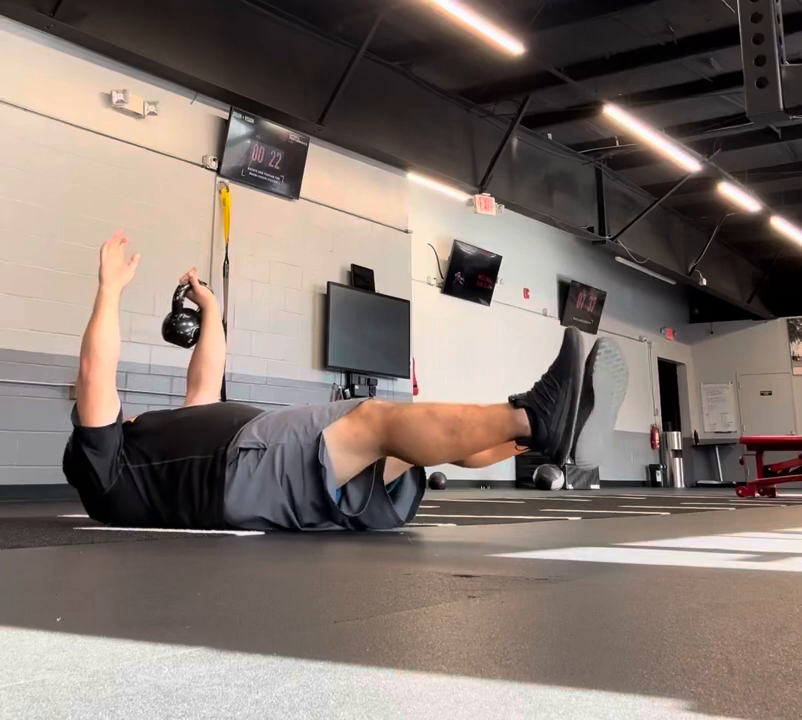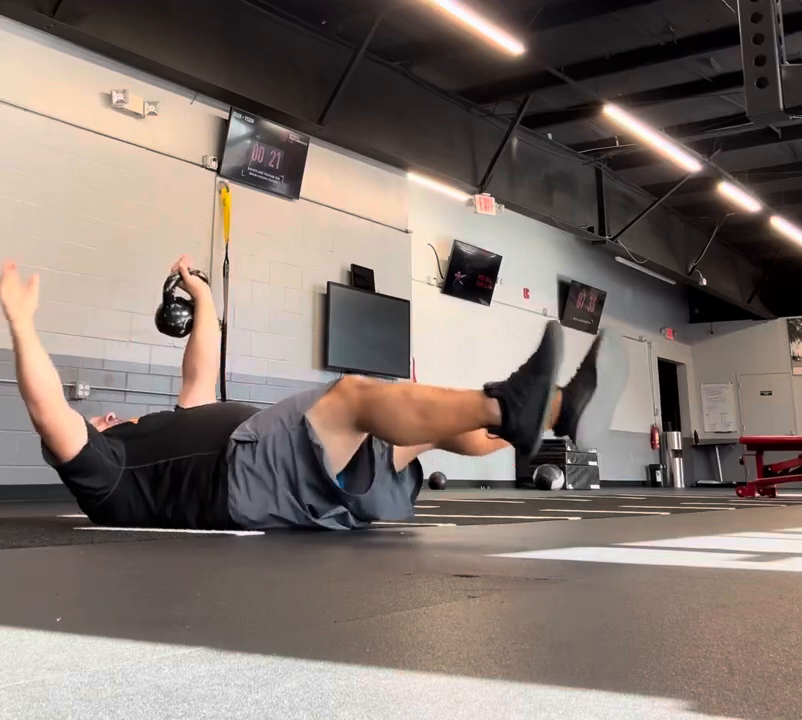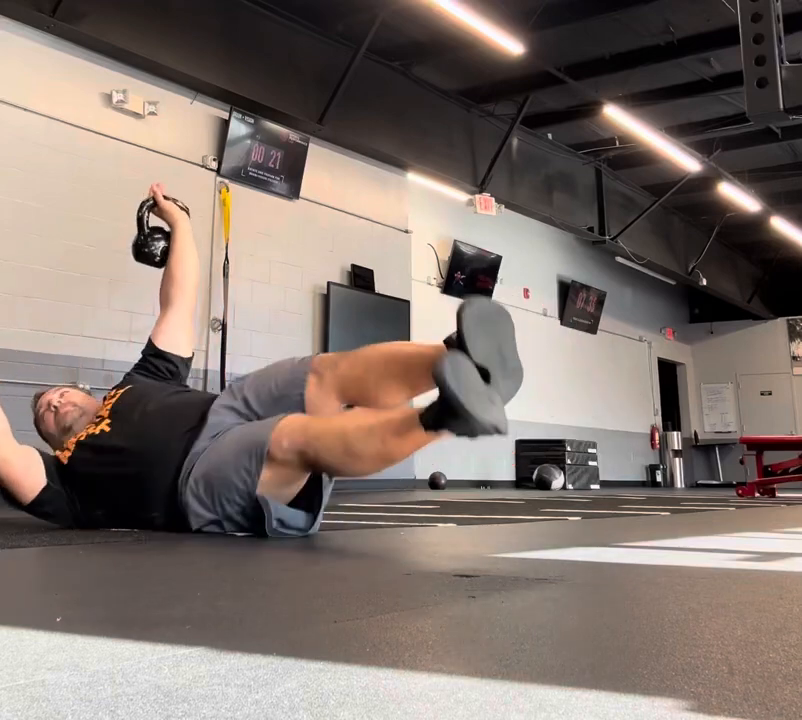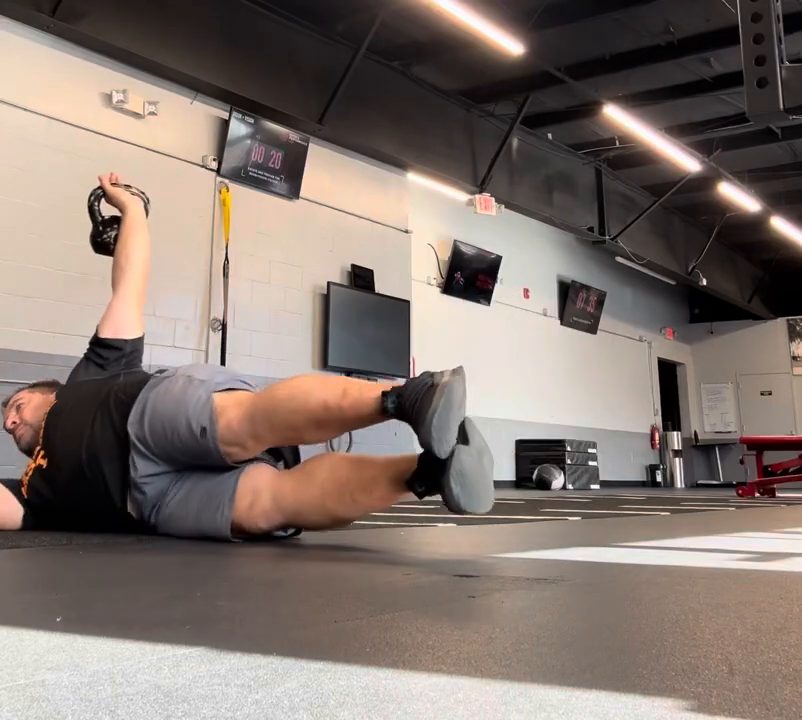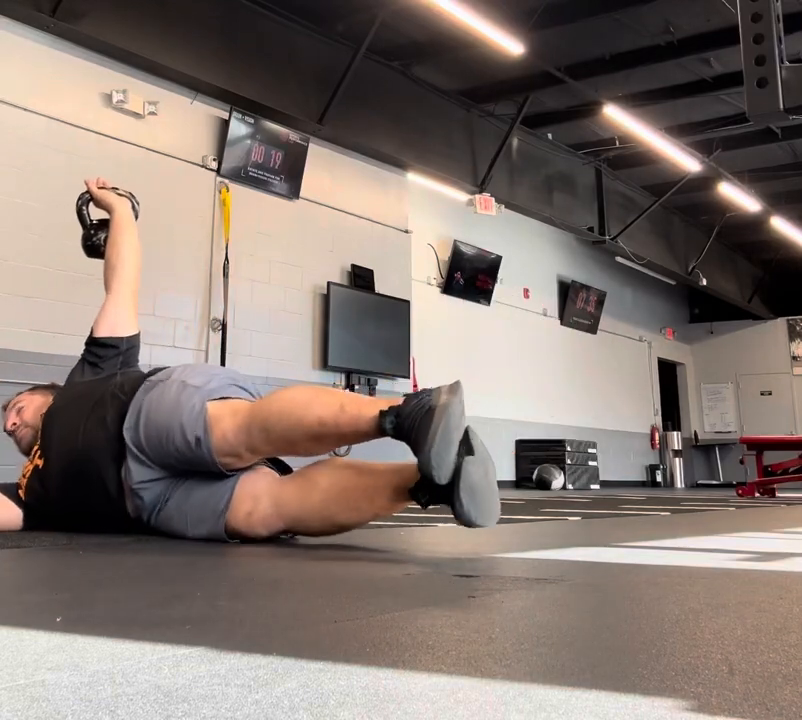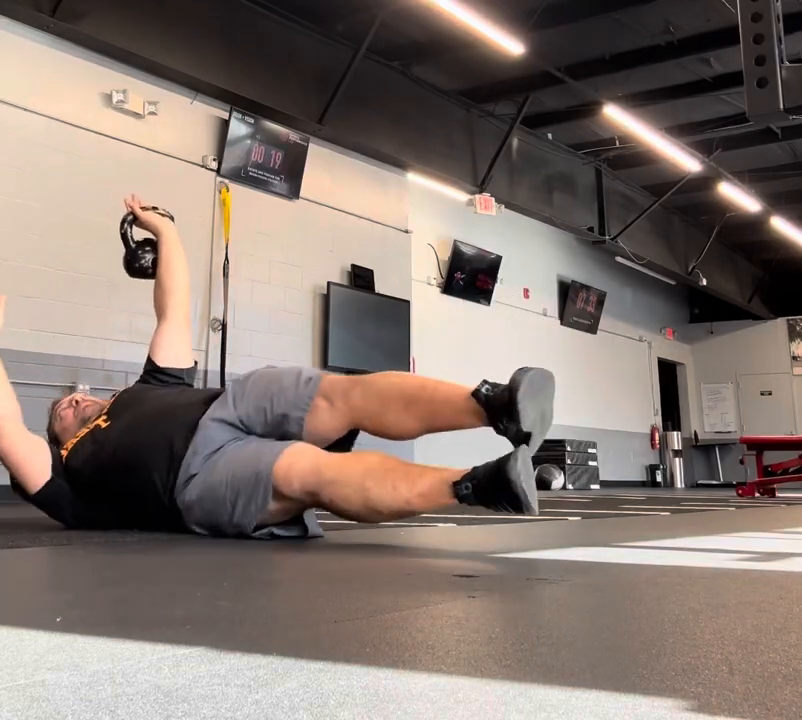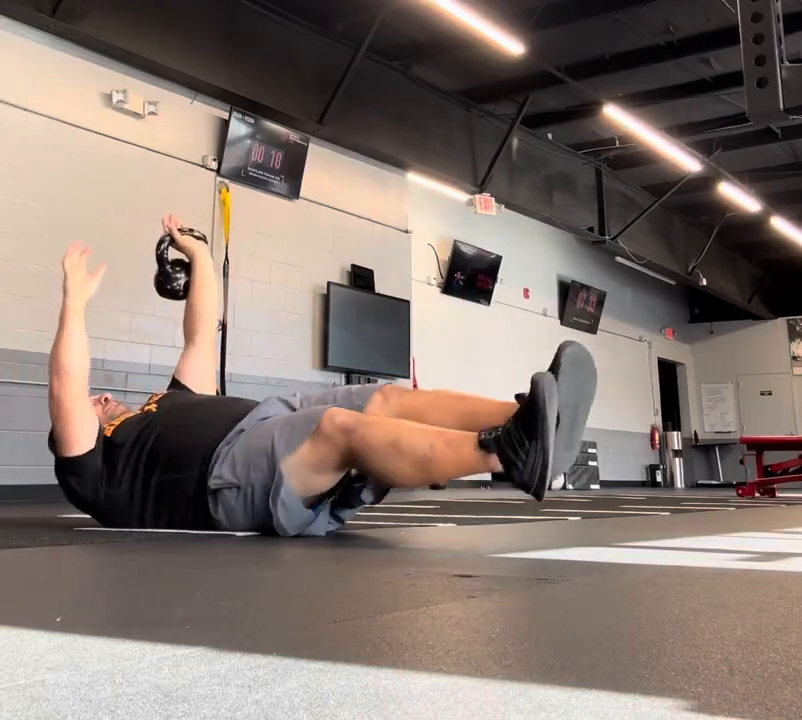
dt=0.7s
person 1, frame 1
left shoulder: (170, 435)
right shoulder: (104, 464)
left elbow: (205, 383)
right elbow: (95, 375)
left wrist: (210, 307)
right wrist: (110, 287)
left hip: (313, 484)
right hip: (247, 469)
right knee: (376, 418)
left ankle: (561, 422)
right ankle: (531, 417)
person 1, frame 2
left shoulder: (169, 430)
right shoulder: (103, 465)
left elbow: (202, 378)
right elbow: (50, 412)
left wrist: (202, 296)
left hip: (320, 483)
right hip: (249, 470)
left knee: (446, 416)
right knee: (357, 392)
left ankle: (563, 407)
right ankle: (503, 407)
person 1, frame 3
left shoulder: (140, 385)
right shoulder: (67, 476)
left elbow: (178, 308)
left wrist: (178, 223)
right hip: (207, 481)
left knee: (337, 373)
right knee: (299, 439)
left ankle: (466, 359)
right ankle: (443, 417)
person 1, frame 4
left shoulder: (95, 373)
left elbow: (129, 289)
left wrist: (131, 209)
right hip: (160, 489)
left knee: (245, 421)
right knee: (268, 500)
left ankle: (408, 398)
right ankle: (428, 469)
person 1, frame 5
left shoulder: (92, 376)
left elbow: (121, 291)
left wrist: (119, 210)
right hip: (162, 493)
left knee: (240, 429)
right knee: (263, 508)
left ankle: (408, 414)
right ankle: (433, 481)
person 1, frame 6
left shoulder: (151, 390)
right shoulder: (70, 478)
left elbow: (174, 317)
left wrist: (165, 231)
right hip: (200, 478)
left knee: (346, 395)
right knee: (307, 471)
left ankle: (494, 406)
right ankle: (478, 485)
person 1, frame 7
left shoulder: (171, 406)
right shoulder: (95, 471)
left elbow: (200, 339)
right elbow: (66, 388)
left wrist: (199, 256)
right wrist: (74, 300)
right hip: (232, 467)
left knee: (393, 402)
right knee: (343, 426)
left ankle: (529, 418)
right ankle: (507, 450)
